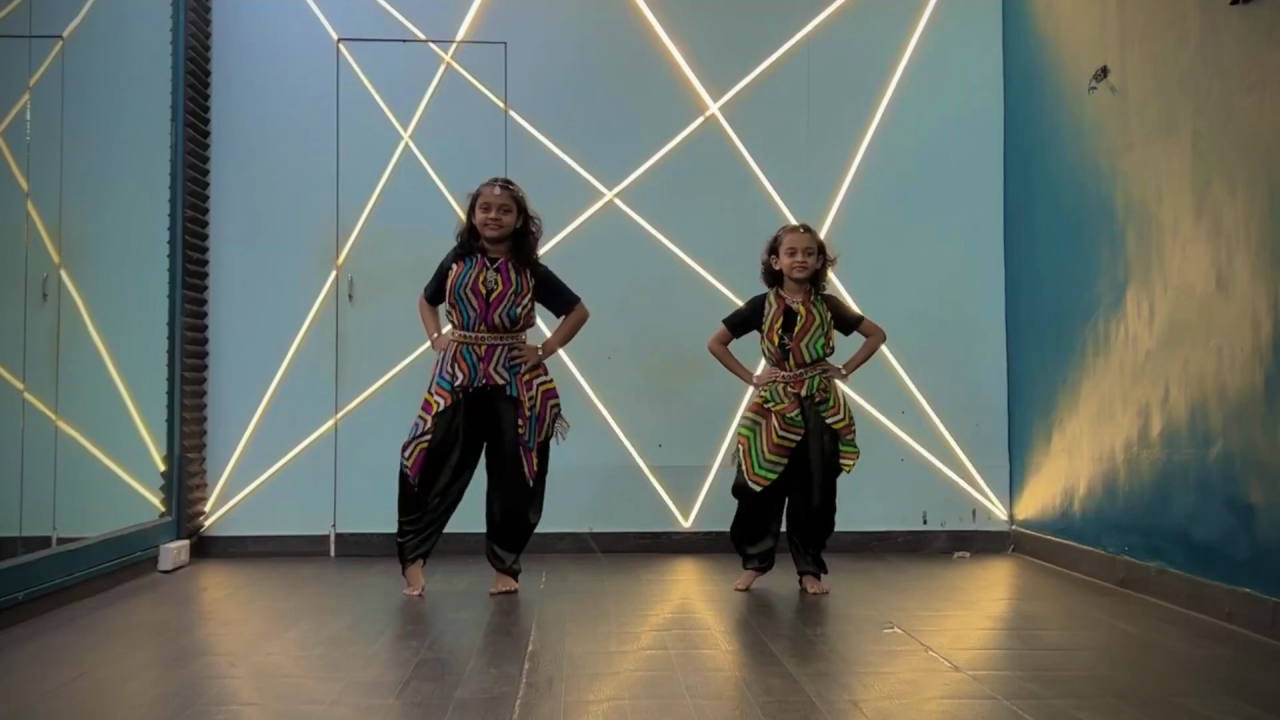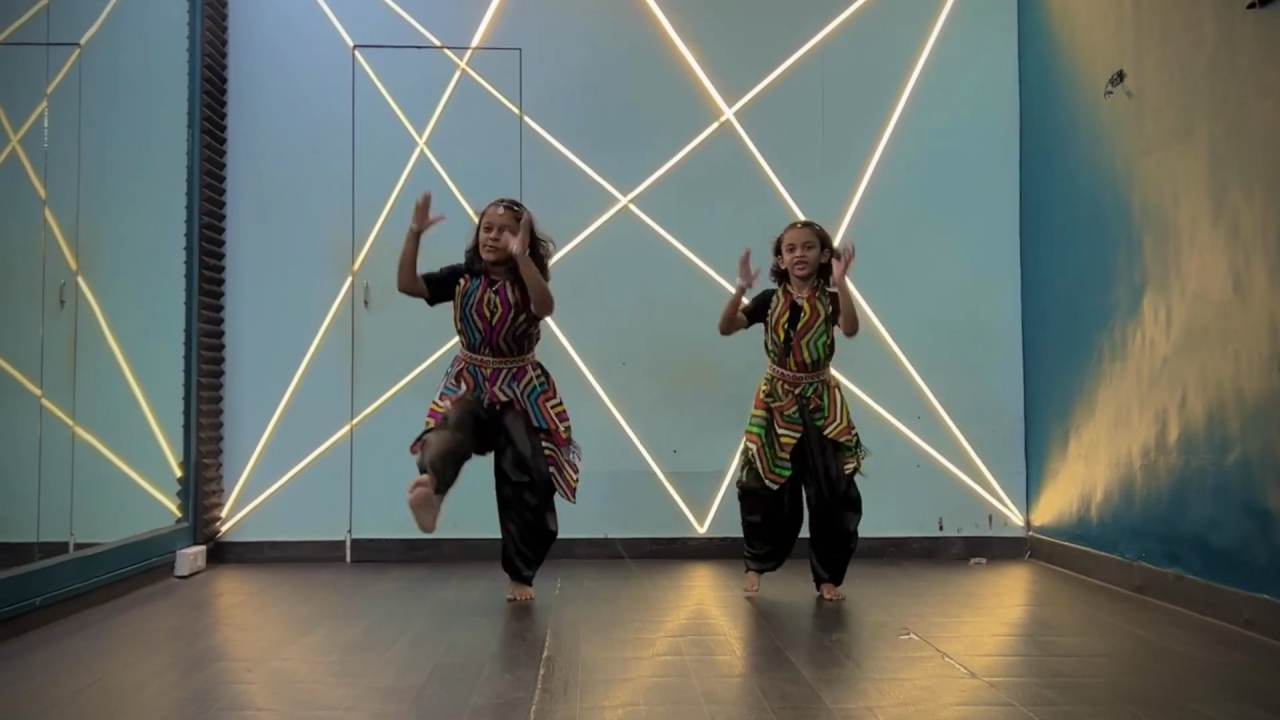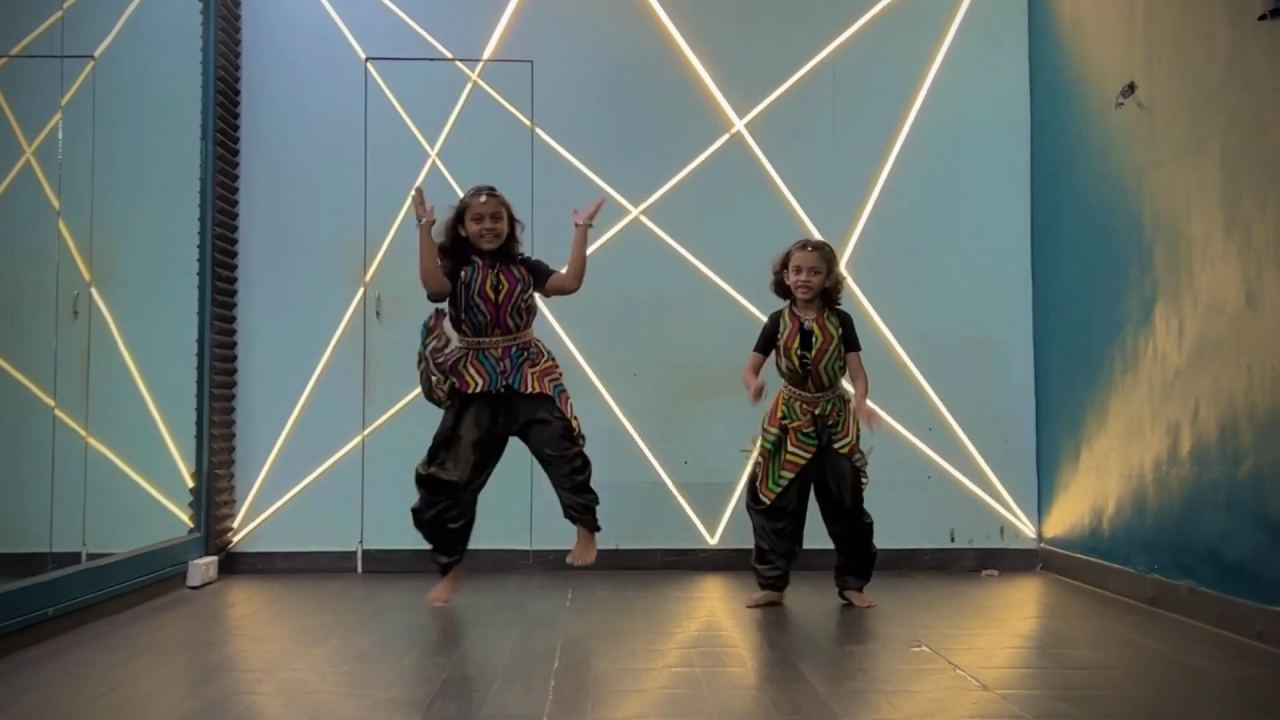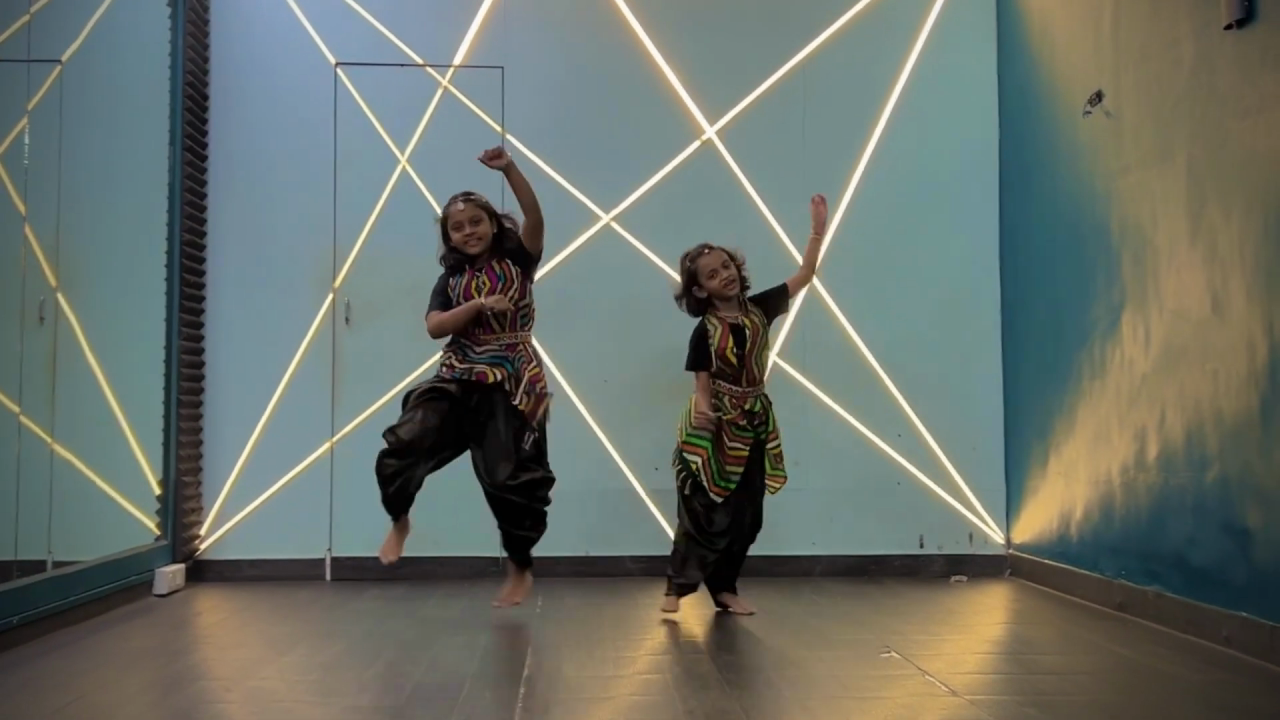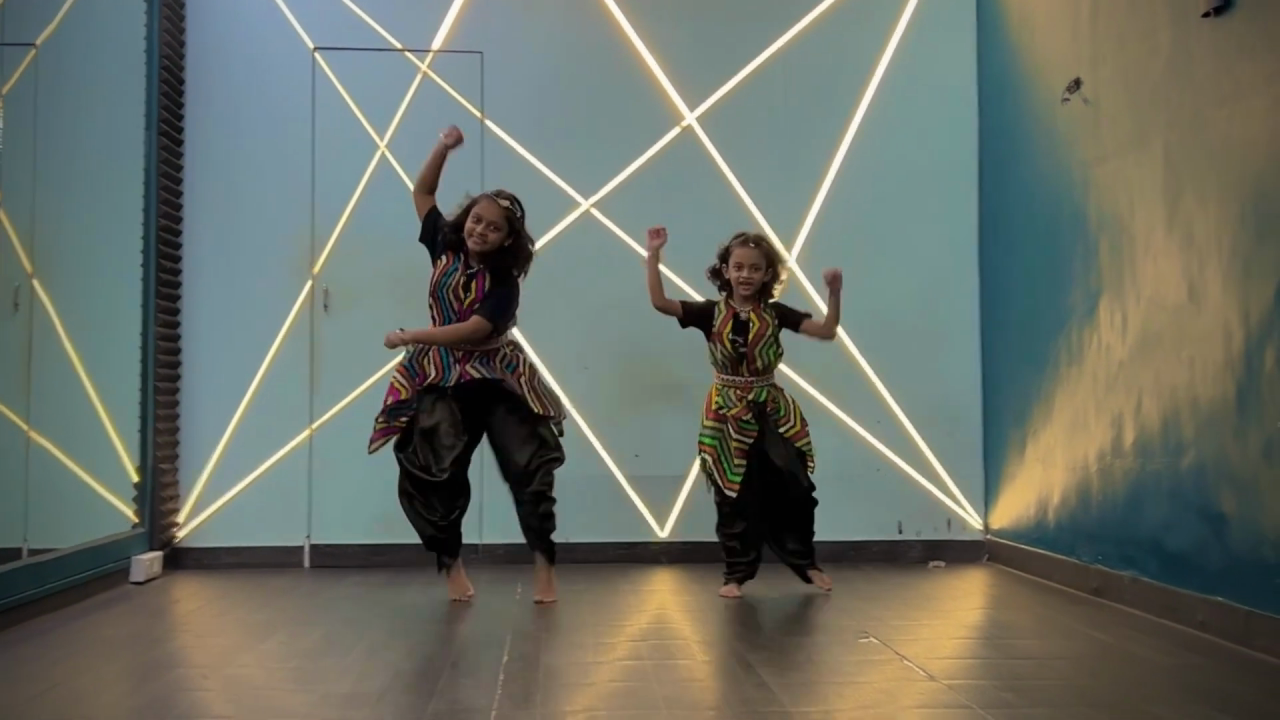
dt=1s
person 1, frame 1
left shoulder: (530, 271)
right shoulder: (456, 262)
left elbow: (577, 311)
right elbow: (427, 302)
left wrist: (546, 349)
right wrist: (436, 337)
left hip: (513, 385)
right hip: (457, 380)
left knee: (514, 479)
right knee: (429, 470)
left ankle: (506, 567)
right ankle: (413, 560)
person 1, frame 2
left shoulder: (527, 284)
right shoulder: (460, 278)
left elbow: (544, 308)
right elbow: (408, 286)
left wrist: (521, 254)
right wrist: (415, 234)
left hip: (520, 391)
right hip: (468, 386)
left knee: (527, 486)
right knee: (452, 435)
left ankle: (521, 576)
right ankle: (429, 490)
person 1, frame 3
left shoulder: (524, 268)
right shoulder: (455, 270)
left elbow: (570, 284)
right elbow: (433, 287)
left wrist: (580, 230)
right wrist: (424, 230)
left hip: (528, 374)
right hip: (475, 382)
left knee: (559, 445)
right knee: (455, 471)
left ankle: (586, 528)
right ankle: (448, 568)
person 1, frame 4
left shoulder: (518, 263)
right shoulder: (450, 281)
left elbow: (534, 217)
right elbow: (435, 328)
left wrist: (509, 170)
right wrist: (478, 305)
left hip: (511, 379)
right hip: (460, 376)
left knee: (508, 475)
right knee: (404, 444)
left ankle: (519, 566)
right ankle: (399, 521)
person 1, frame 5
left shoulder: (505, 281)
right shoulder: (444, 248)
left elbow: (475, 331)
right elbow: (422, 192)
left wrist: (411, 337)
right wrist: (442, 150)
left hip: (495, 376)
right hip: (441, 376)
left knee: (529, 463)
right knee: (432, 466)
left ankle: (542, 558)
right ankle: (449, 560)
person 2, frame 1
left shoulder: (827, 305)
right shoulder: (761, 306)
left elbow: (877, 335)
right elbow: (716, 343)
left wrist: (844, 370)
right wrist: (750, 378)
left hip: (820, 404)
right hip: (775, 404)
left knee: (815, 490)
right knee: (760, 487)
left ankle: (810, 569)
right ankle: (754, 564)
person 2, frame 2
left shoulder: (830, 301)
right shoulder: (769, 300)
left elbow: (850, 329)
right elbow: (726, 328)
left wrist: (840, 280)
right wrist: (741, 288)
left hip: (821, 405)
right hip: (776, 402)
left knee: (831, 495)
right knee: (767, 492)
left ankle: (828, 576)
right ankle: (758, 564)
person 2, frame 3
left shoulder: (840, 320)
right shoulder: (778, 321)
left elbow: (856, 370)
right elbow: (751, 369)
left wrist: (861, 403)
right wrist: (753, 383)
left hip: (834, 416)
right hip: (790, 417)
left knee: (845, 505)
right knee: (777, 503)
left ankle: (852, 583)
right ankle: (771, 584)
person 2, frame 4
left shoulder: (759, 308)
right shoulder: (704, 333)
left elbow: (804, 275)
right elbow: (702, 389)
left wrist: (817, 229)
right wrist: (702, 414)
left hip: (755, 416)
right hip: (717, 421)
left knee: (746, 512)
right knee: (706, 504)
left ankle: (723, 588)
right ankle: (679, 585)
person 2, frame 5
left shoulder: (775, 313)
right shoulder: (711, 312)
left elbow: (826, 331)
right elbow: (660, 302)
left wrist: (834, 294)
right wrist: (653, 256)
left hip: (771, 409)
right hip: (728, 411)
left knee: (794, 489)
right knee: (736, 497)
left ankle: (805, 562)
right ankle: (737, 574)
